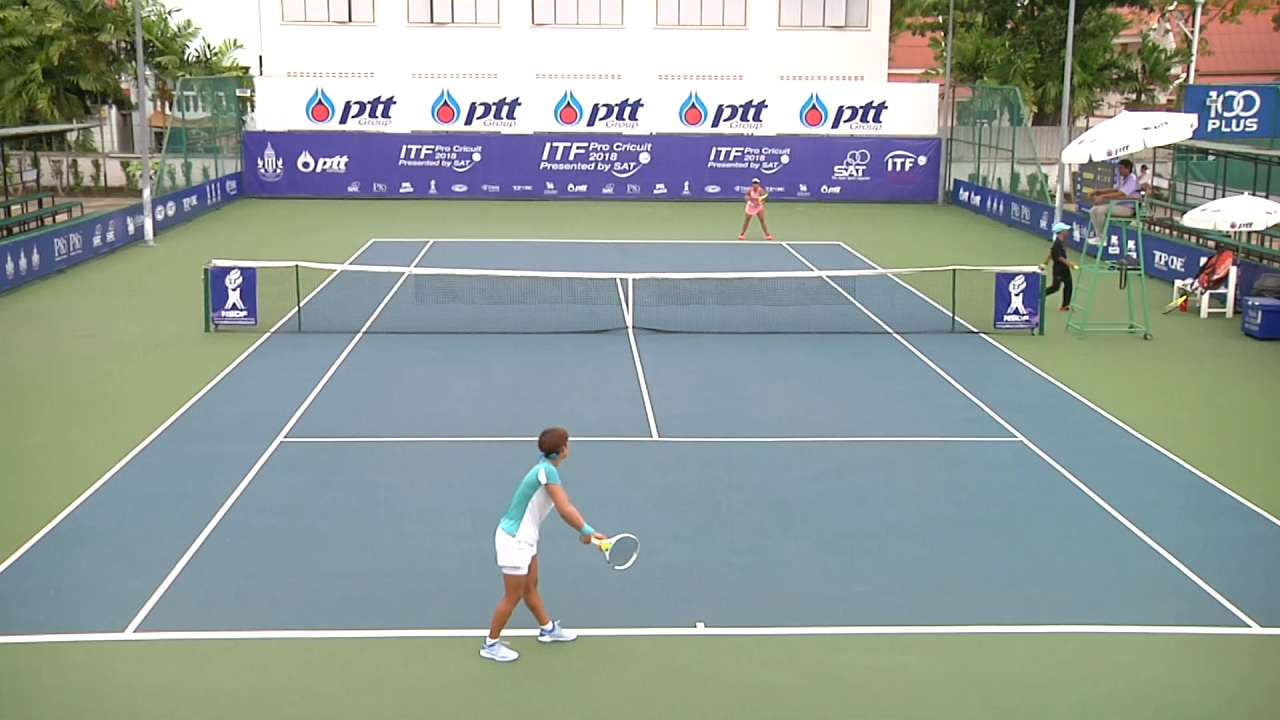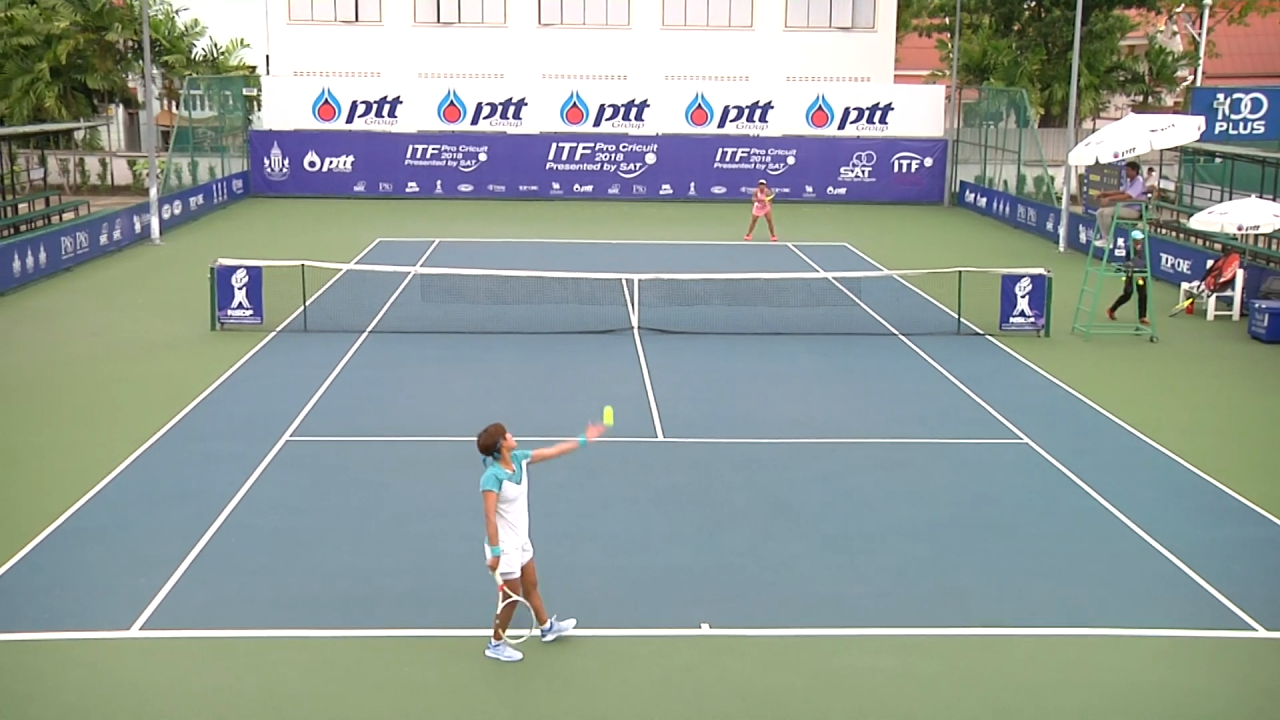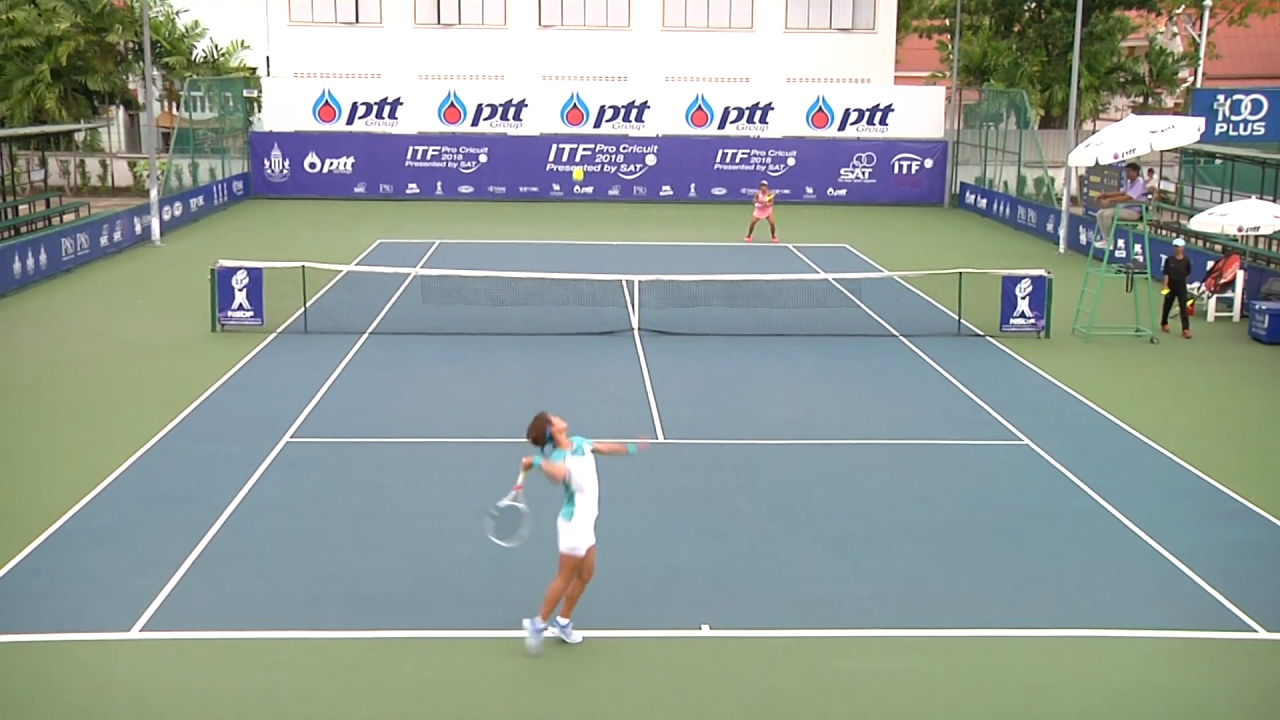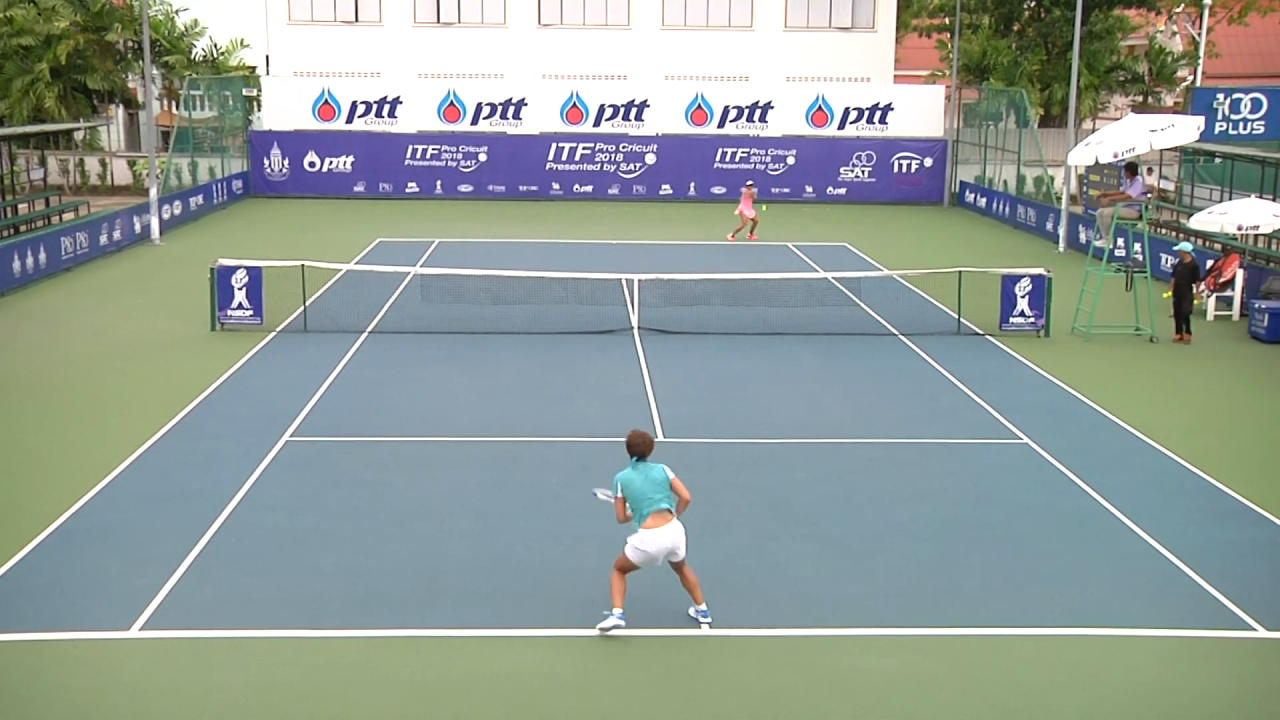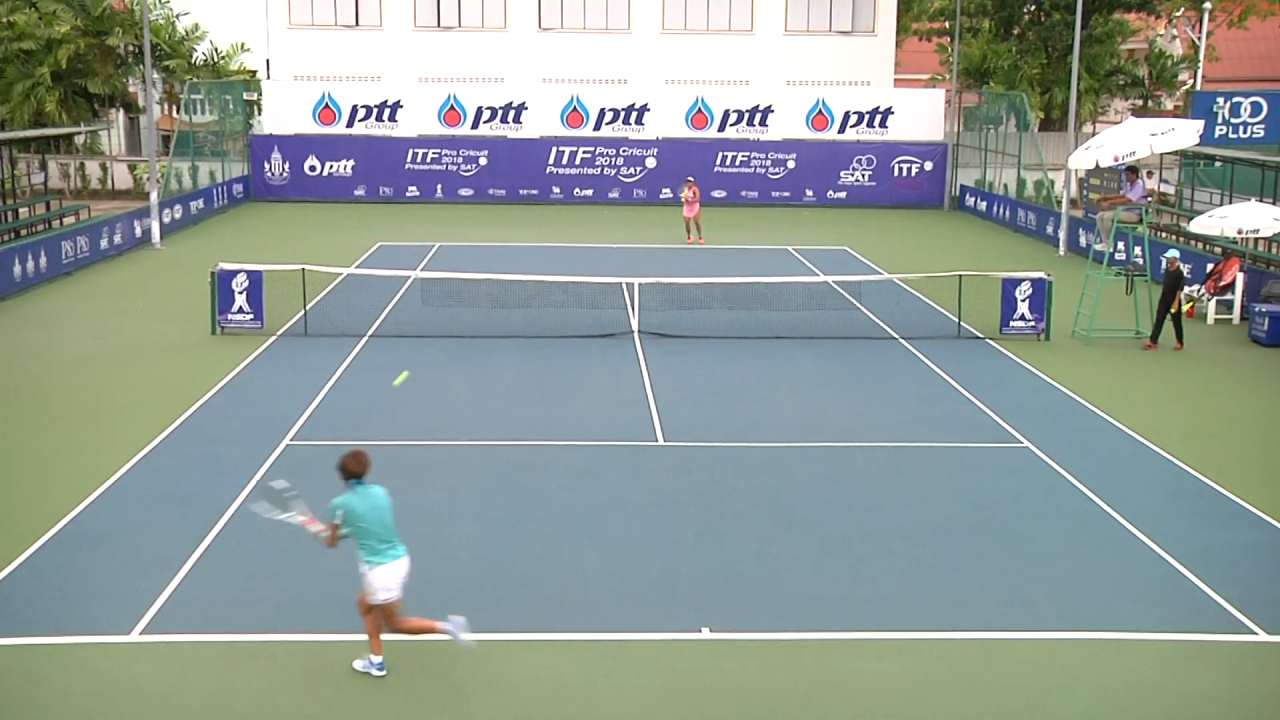
dt=1s
person 1, frame 1
left shoulder: (548, 469)
right shoulder: (548, 471)
left elbow: (567, 507)
right elbow: (564, 511)
left wrist: (589, 531)
right wrist: (585, 531)
left hip: (524, 538)
right hip: (514, 539)
left knee: (530, 586)
right knee: (513, 595)
left ankle: (548, 629)
right ankle: (491, 644)
person 1, frame 2
left shoulder: (519, 460)
right shoulder: (492, 477)
left elbow: (551, 452)
right elbow: (491, 517)
left wrist: (583, 440)
right wrist: (496, 552)
left hip: (521, 541)
right hip: (505, 547)
left knee: (531, 587)
right knee: (512, 598)
left ankle: (548, 627)
right ankle: (496, 645)
person 1, frame 3
left shoulder: (578, 443)
right shoulder: (557, 456)
left elbow: (605, 448)
right elbow: (562, 474)
left wrist: (631, 447)
right wrist: (535, 461)
left hip: (585, 521)
right hip: (575, 523)
left knee: (584, 576)
right knee: (566, 577)
left ankle: (561, 622)
right ankle: (538, 623)
person 1, frame 4
left shoulder: (621, 478)
right shoulder: (662, 469)
left elbow: (621, 518)
right elbow: (686, 498)
left hip: (647, 538)
right hip: (673, 531)
left knee: (618, 570)
right knee: (681, 568)
left ankle: (617, 614)
right ankle: (702, 610)
person 1, frame 5
left shoulder: (339, 504)
right shoulder: (379, 492)
left elbow: (331, 542)
left wrist: (331, 533)
left hip: (379, 569)
right hip: (398, 560)
left knee: (396, 625)
right knee: (364, 606)
left ankle: (447, 627)
right ankle: (376, 660)
